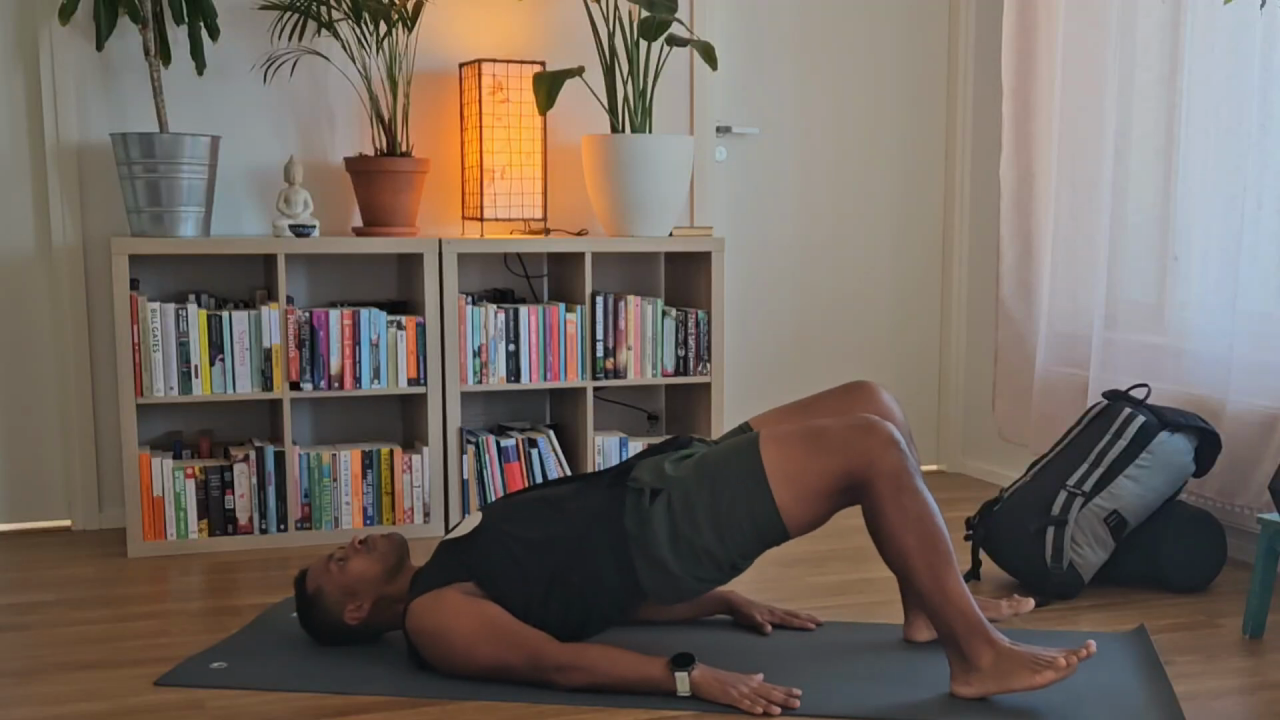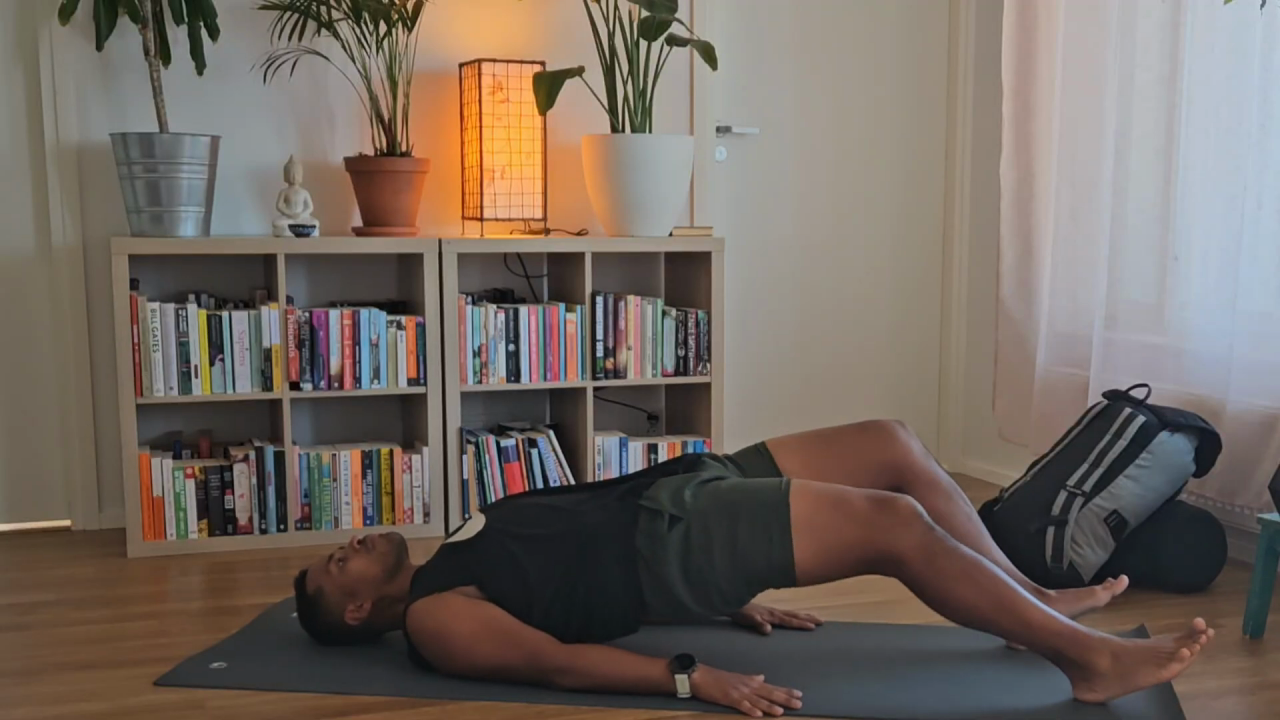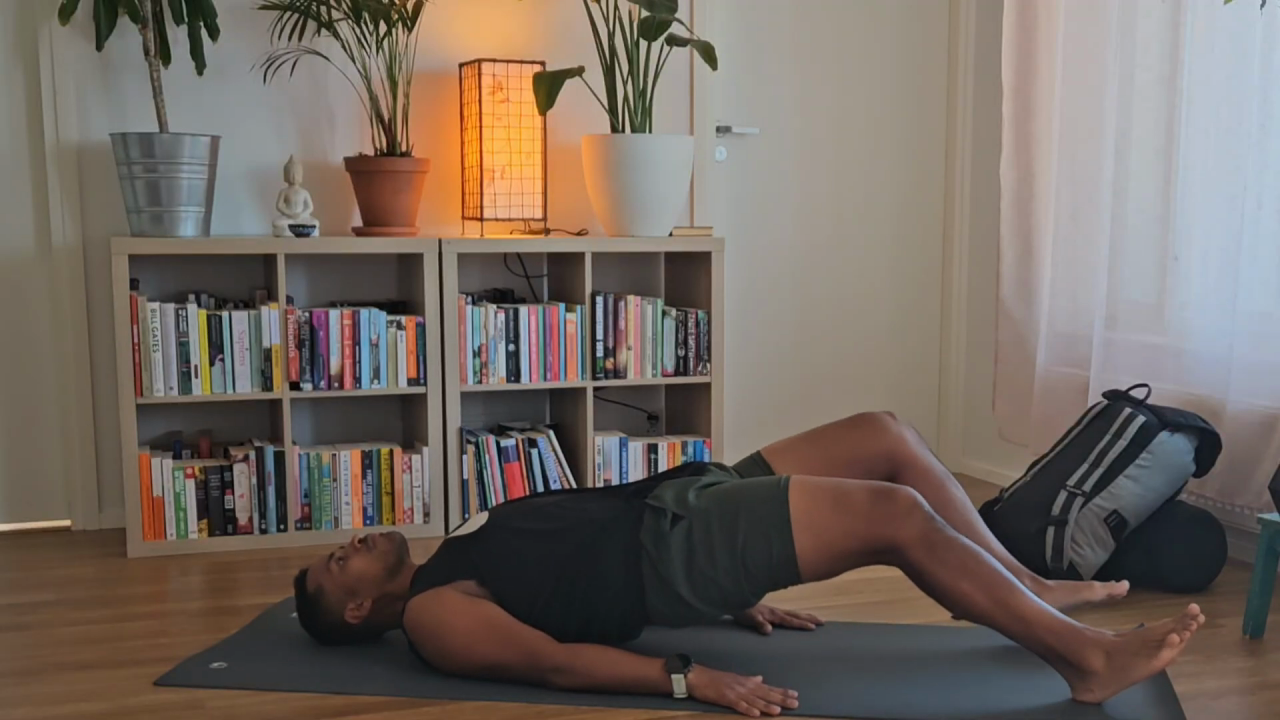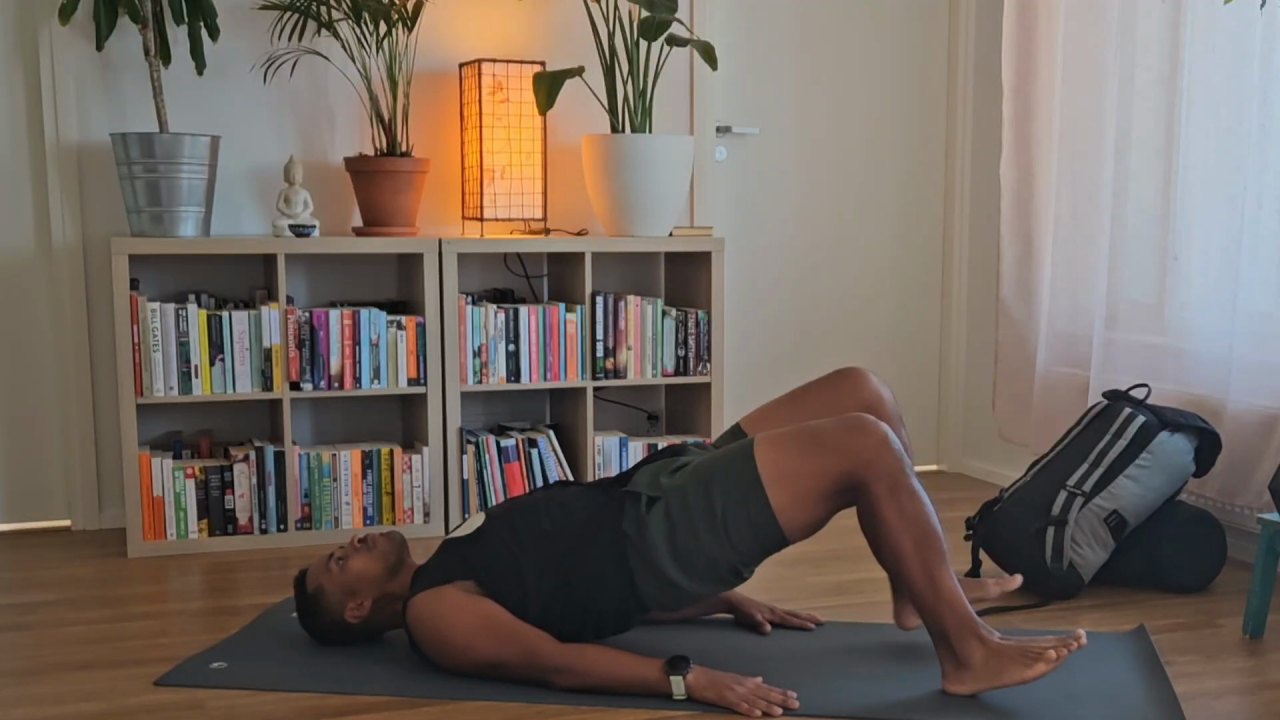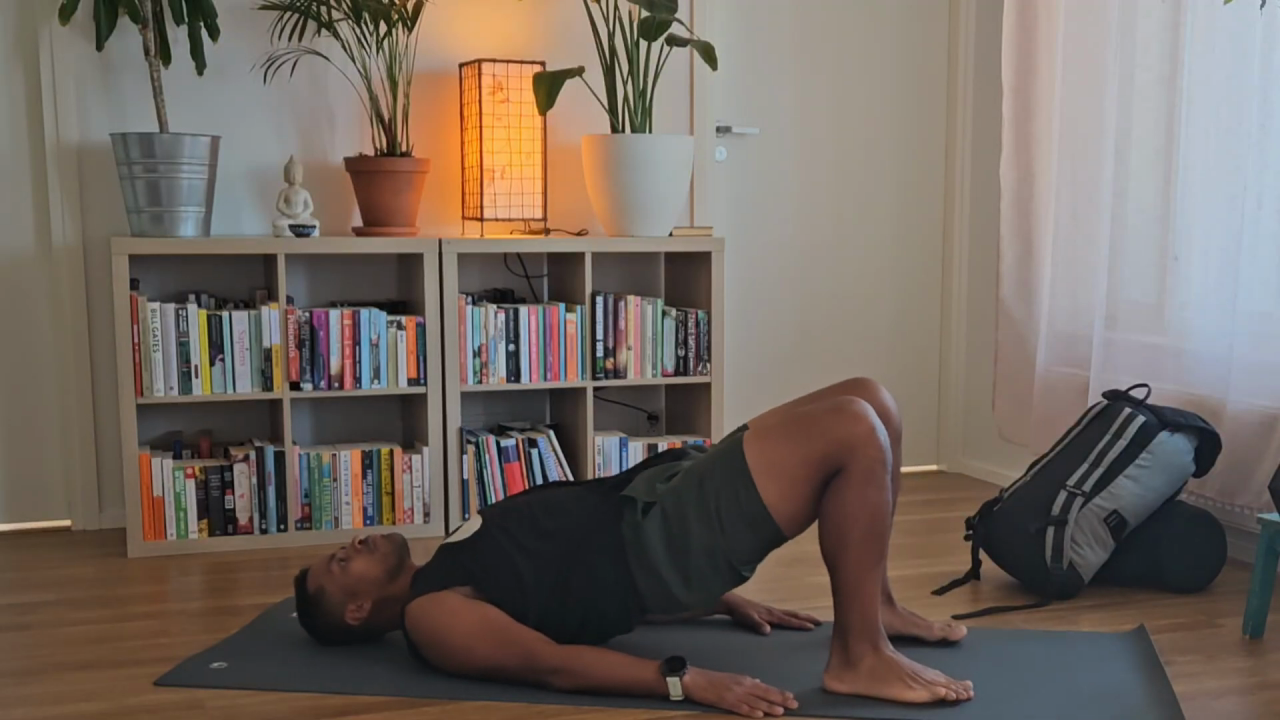
dt=1s
person 1, frame 1
left shoulder: (453, 571)
right shoulder: (433, 619)
left wrist: (728, 602)
left hip: (659, 487)
right hip: (662, 523)
left knee: (869, 403)
right knee: (873, 448)
left ankle: (929, 604)
person 1, frame 2
left shoulder: (457, 569)
right shoulder: (433, 621)
left wrist: (733, 599)
left hip: (674, 496)
right hip: (674, 543)
left knee: (888, 441)
right knee: (899, 528)
left ankle: (1034, 604)
person 1, frame 3
left shoulder: (457, 565)
right shoulder: (433, 617)
left wrist: (740, 597)
left hip: (676, 503)
right hip: (673, 548)
left knee: (883, 434)
right knee: (897, 517)
left ankle: (1028, 592)
person 1, frame 4
left shoulder: (457, 571)
right shoulder: (434, 616)
left wrist: (730, 599)
left hip: (654, 500)
right hip: (660, 533)
left knee: (863, 392)
right knee: (866, 446)
left ankle: (925, 591)
right ankle: (967, 651)
person 1, frame 5
left shoulder: (451, 575)
right shoulder: (432, 618)
right elbow: (553, 664)
left wrist: (723, 599)
right hip: (656, 537)
left knee: (868, 402)
right knee: (854, 429)
left ankle: (875, 606)
right ankle: (860, 657)
